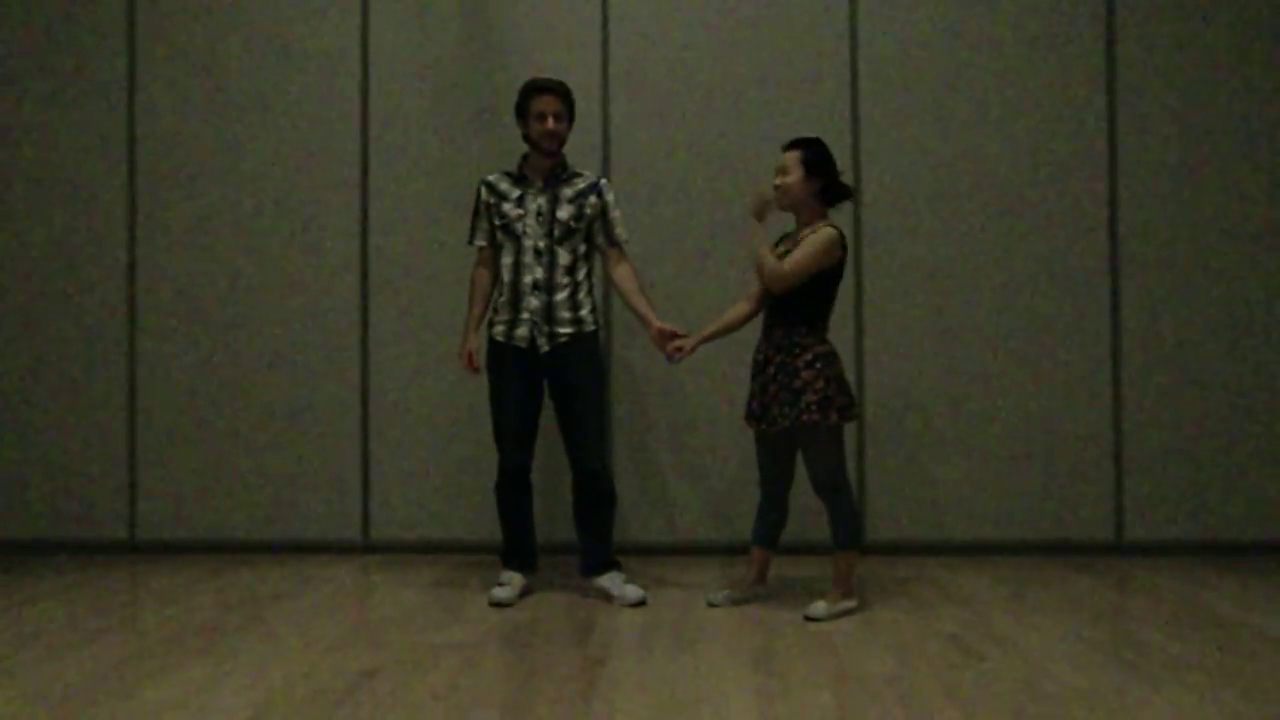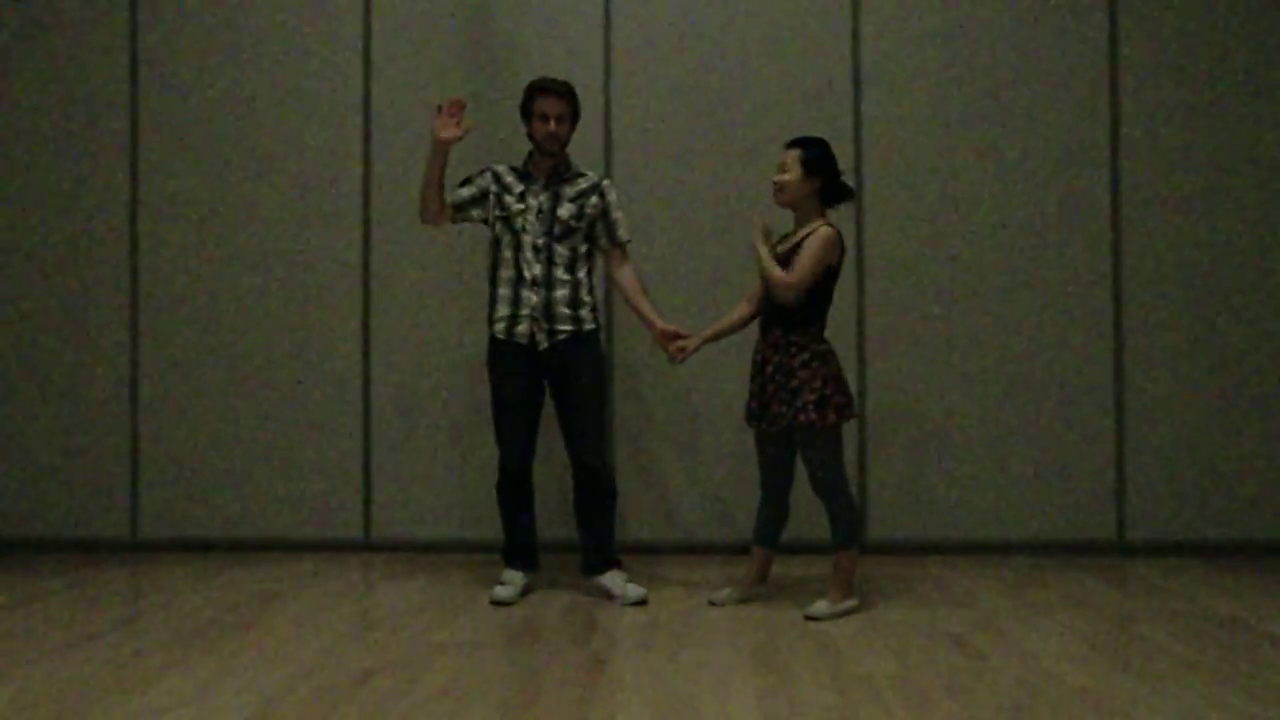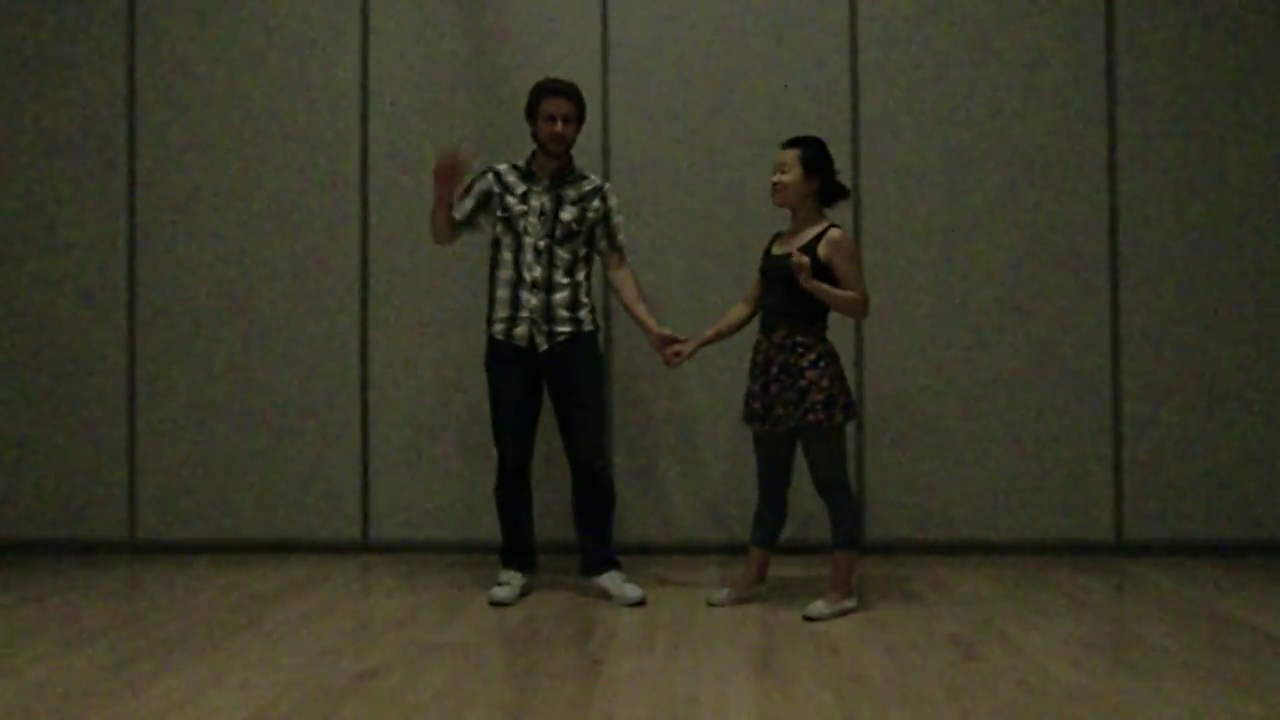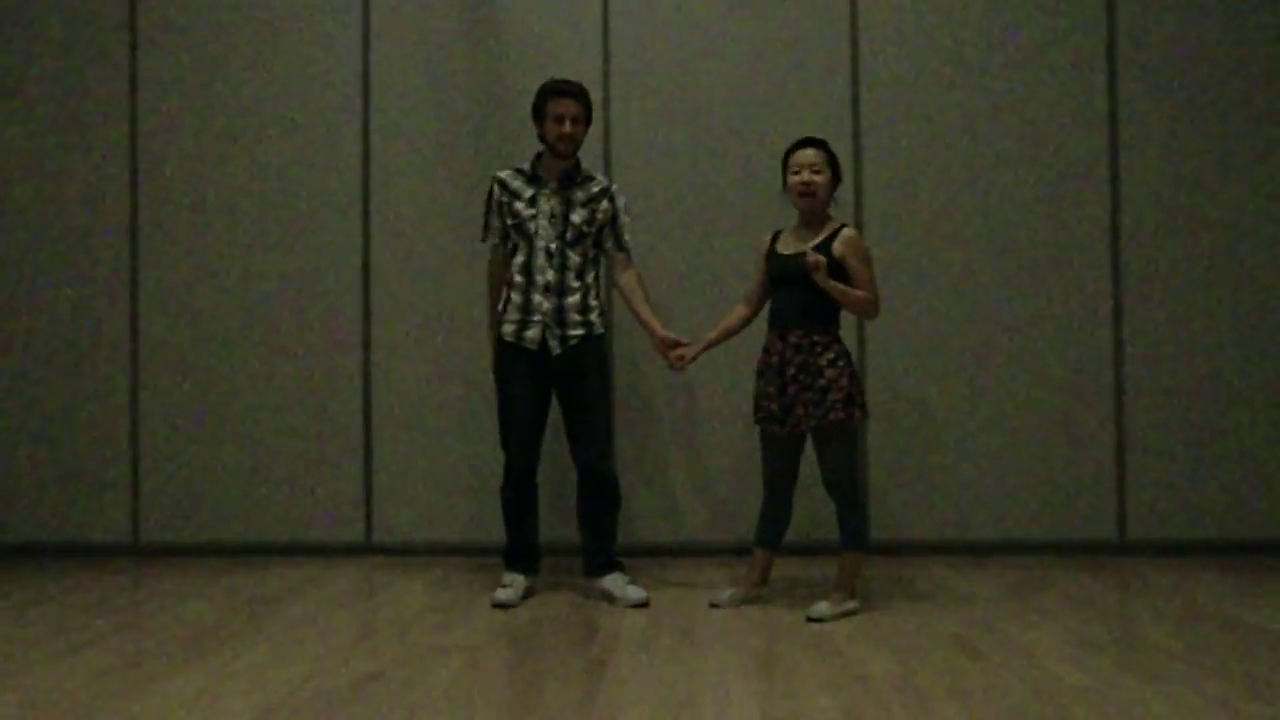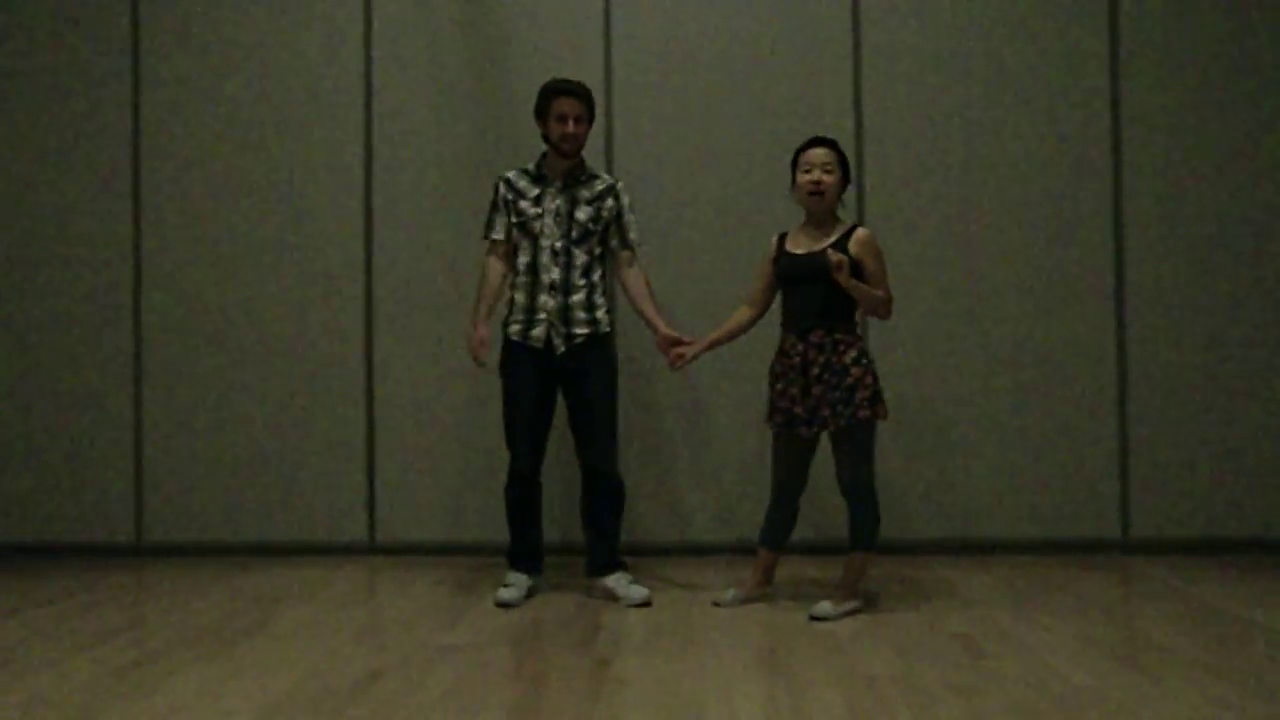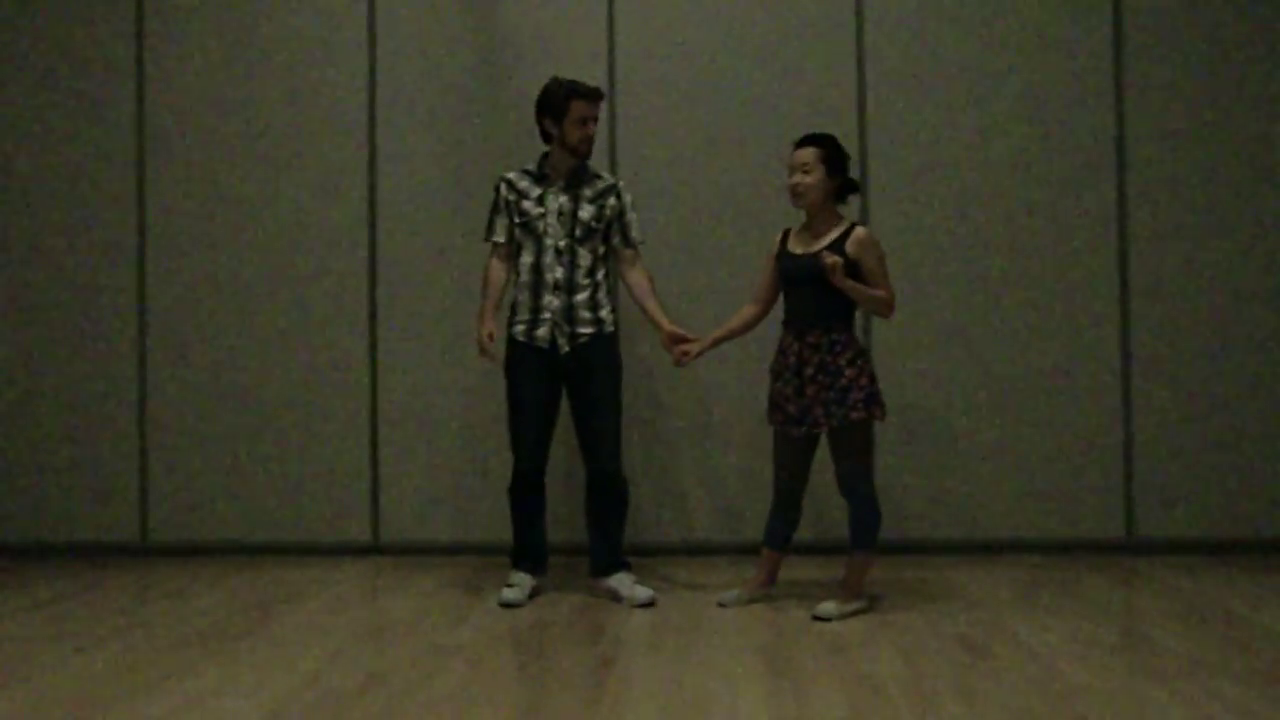
dt=0.4s
person 1, frame 1
left shoulder: (592, 190)
right shoulder: (494, 189)
left elbow: (616, 260)
right elbow: (485, 265)
left wrist: (652, 320)
right wrist: (471, 330)
left hip: (575, 340)
right hip: (511, 341)
left knee: (590, 459)
right knee: (513, 460)
left ankle: (601, 567)
right ankle: (516, 566)
person 1, frame 2
left shoulder: (594, 189)
right shoulder: (496, 182)
left elbow: (618, 261)
right elbow: (433, 216)
left wrist: (654, 321)
right wrist: (440, 150)
left hip: (575, 338)
right hip: (511, 339)
left knee: (590, 457)
right knee: (514, 459)
left ankle: (603, 566)
right ankle: (518, 565)
person 1, frame 3
left shoulder: (595, 192)
right shoulder: (498, 181)
left elbow: (616, 264)
right elbow: (444, 234)
left wrist: (651, 326)
right wrist: (444, 189)
left hip: (574, 340)
right hip: (510, 340)
left knee: (589, 459)
right knee: (512, 460)
left ankle: (601, 566)
right ankle: (516, 566)
person 1, frame 4
left shoulder: (603, 193)
right shoulder: (506, 186)
left elbow: (621, 266)
right elbow: (499, 265)
left wrist: (655, 329)
right wrist: (492, 332)
left hip: (583, 343)
right hip: (521, 343)
left knee: (596, 461)
right knee: (519, 462)
left ankle: (603, 567)
right ankle: (519, 568)
person 1, frame 5
left shoulder: (608, 191)
right shoulder: (511, 187)
left elbow: (626, 265)
right elbow: (498, 258)
left wrist: (659, 327)
right wrist: (480, 320)
left hip: (590, 341)
right hip: (526, 342)
left knee: (601, 461)
right knee: (524, 462)
left ankle: (607, 568)
right ankle: (522, 568)
person 1, frame 6
left shoulder: (610, 191)
right shoulder: (513, 187)
left elbow: (629, 263)
right elbow: (501, 257)
left wrist: (663, 324)
right wrist: (487, 314)
left hip: (594, 341)
right hip: (531, 342)
left knee: (605, 461)
right knee: (528, 461)
left ankle: (611, 567)
right ankle: (527, 567)
person 2, frame 1
left shoulder: (826, 239)
right shoulder: (787, 240)
left elbow: (774, 281)
right elbow: (752, 302)
left wrist: (756, 226)
right wrist: (697, 339)
left hip: (811, 365)
right hip: (772, 364)
left knee: (829, 480)
right knee: (772, 482)
left ankle: (843, 589)
right ankle: (754, 577)
person 2, frame 2
left shoulder: (823, 237)
right shoulder: (788, 240)
left elbow: (787, 290)
right elbow: (754, 303)
left wrist: (761, 246)
right wrist: (699, 339)
left hip: (807, 366)
right hip: (772, 364)
left knee: (828, 480)
right knee: (773, 481)
left ankle: (844, 588)
right ankle: (755, 577)
person 2, frame 3
left shoulder: (833, 240)
right shoulder: (775, 243)
left elbow: (859, 305)
right elbow: (748, 306)
left wrist: (811, 283)
right wrist: (695, 344)
left hip: (811, 365)
right hip: (769, 365)
left knee: (830, 480)
right knee: (771, 482)
left ankle: (842, 589)
right ankle: (753, 578)
person 2, frame 4
left shoulder: (844, 239)
right shoulder: (774, 243)
left elbow: (870, 306)
right elbow: (749, 306)
left wrist: (825, 281)
right wrist: (698, 347)
left hip: (825, 365)
right hip: (778, 366)
left knee: (841, 481)
right knee: (776, 483)
left ankle: (846, 590)
right ankle: (755, 580)
person 2, frame 5
left shoulder: (858, 239)
right shoulder: (780, 245)
left elbow: (884, 308)
right elbow: (752, 309)
left wrist: (847, 280)
right wrist: (699, 347)
left hip: (844, 365)
right hip: (792, 367)
left knee: (855, 482)
right knee: (785, 482)
left ankle: (850, 589)
right ankle: (760, 579)
person 2, frame 6
left shoulder: (857, 238)
right shoulder: (784, 242)
left elbow: (886, 305)
right elbow: (757, 307)
left wrist: (842, 281)
right wrist: (703, 344)
left hip: (840, 365)
right hip: (793, 366)
left knee: (854, 482)
right knee: (786, 482)
left ankle: (853, 589)
right ankle: (763, 579)
